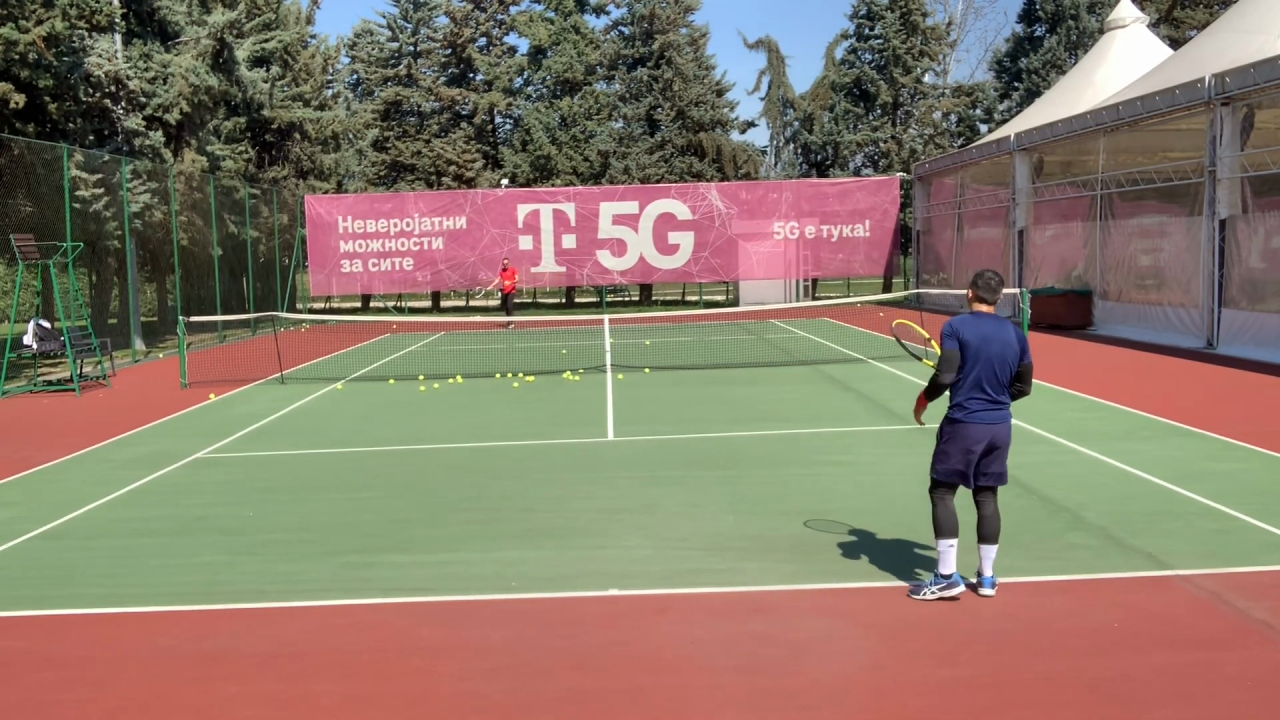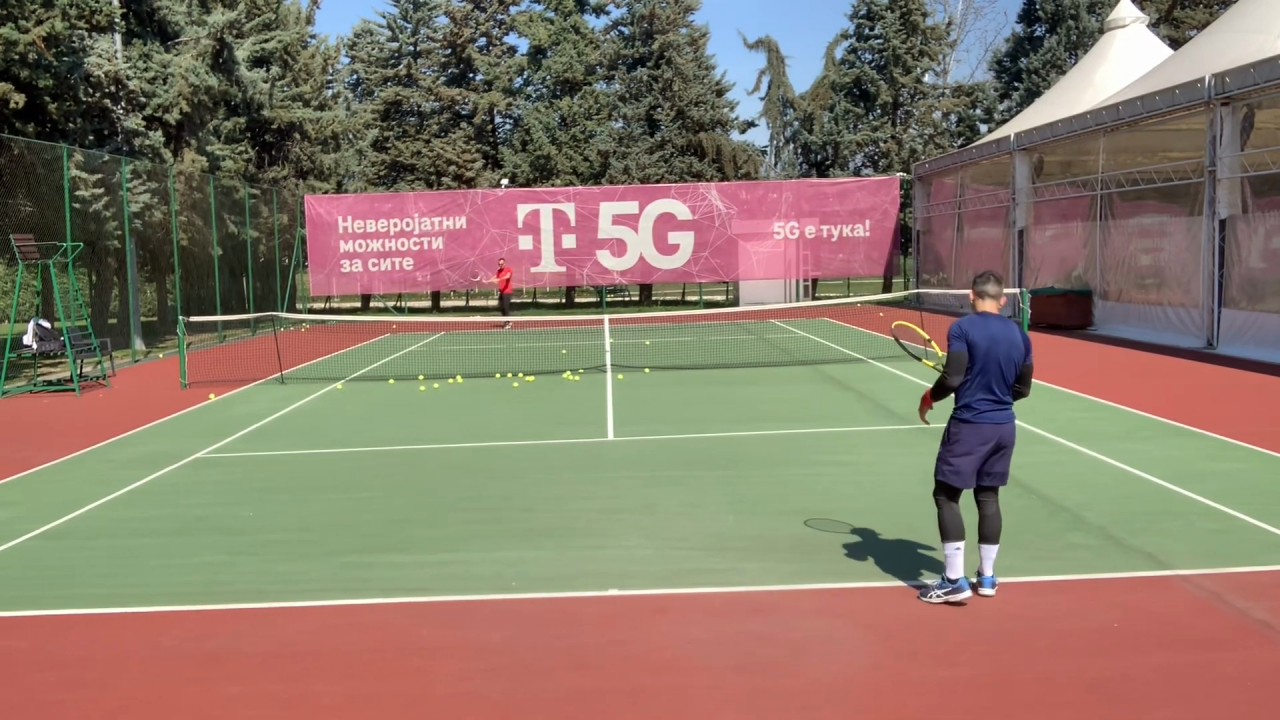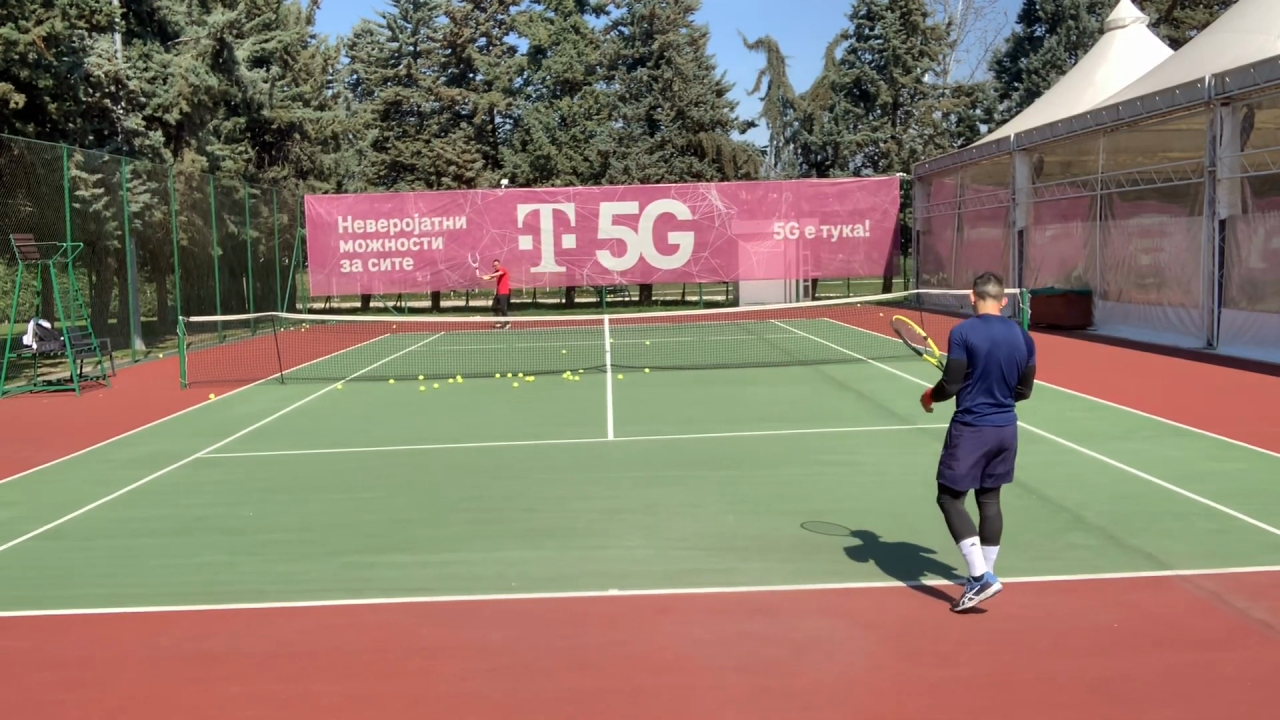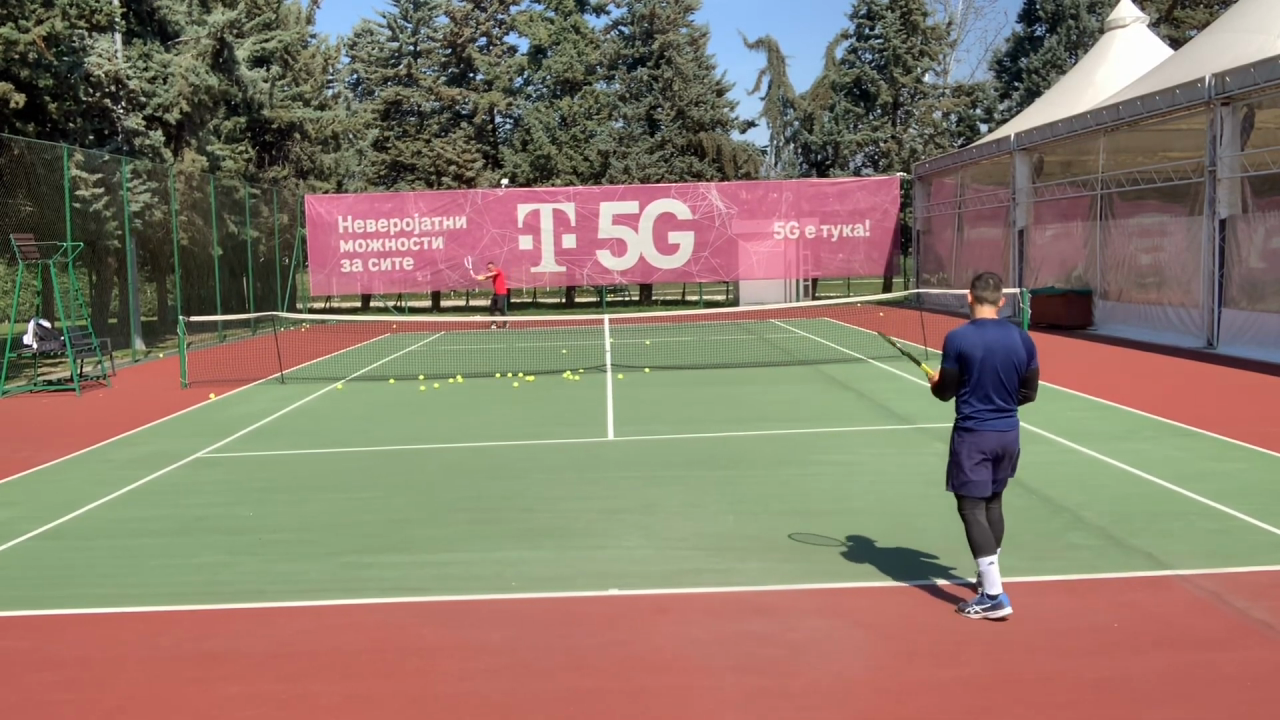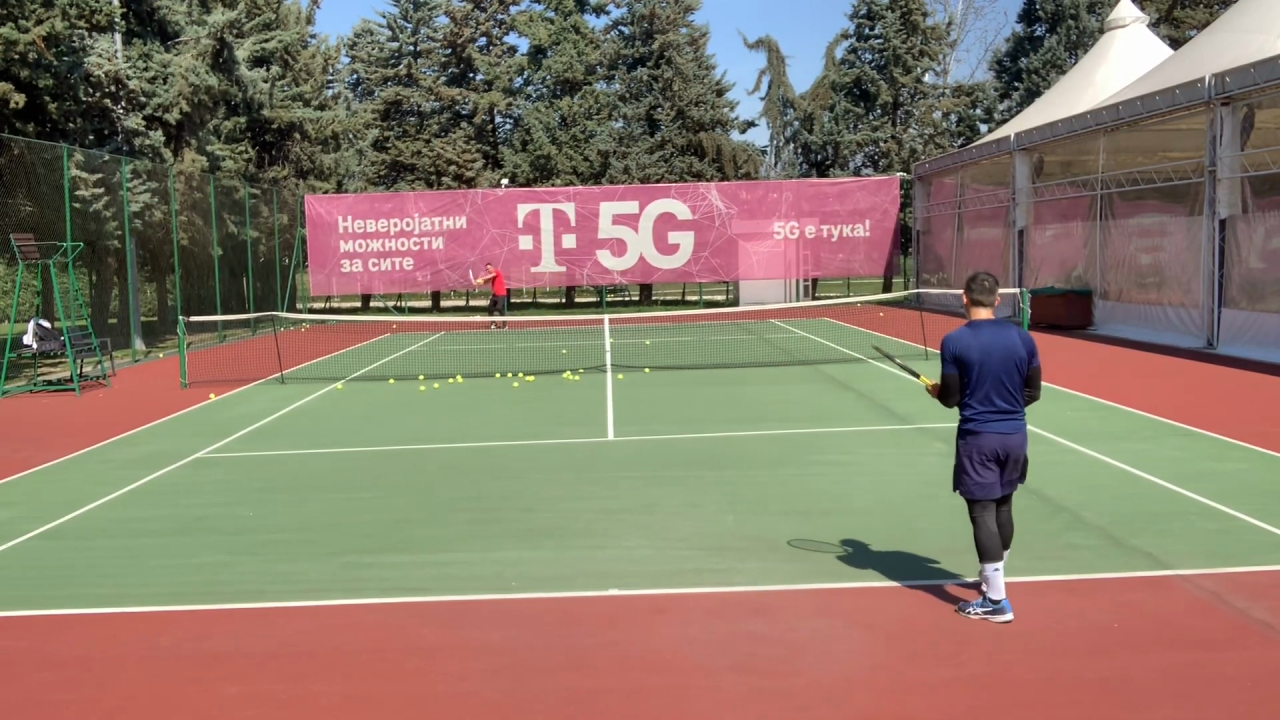
dt=0.2s
person 1, frame 1
left shoulder: (956, 327)
right shoulder: (1016, 334)
left elbow: (945, 376)
right elbow: (1023, 388)
left wrist: (923, 398)
left hip: (963, 426)
right hip: (1000, 426)
left knee: (941, 494)
right knee: (987, 498)
left ankle: (947, 576)
right ankle: (987, 577)
person 1, frame 2
left shoulder: (963, 327)
right shoulder: (1020, 334)
left elbow: (952, 378)
right elbow: (1022, 389)
left wrist: (928, 397)
left hip: (969, 426)
right hip: (1004, 426)
left knee: (946, 496)
right knee: (988, 497)
left ankle: (956, 580)
right ankle: (986, 577)
person 1, frame 3
left shoulder: (963, 332)
right shoulder: (1023, 337)
left elbow: (950, 386)
right elbow: (1024, 389)
left wrist: (929, 395)
left hip: (970, 429)
right hip: (1005, 429)
left knee: (950, 499)
right knee: (989, 499)
left ankle: (981, 576)
right ankle: (984, 571)
person 1, frame 4
left shoulder: (957, 338)
right shoulder: (1023, 339)
left elbow: (945, 392)
right elbow: (1029, 392)
left wrist: (934, 382)
left hip: (973, 436)
right hip: (1008, 434)
left knee: (972, 511)
right knee: (992, 504)
left ankle: (994, 597)
right ankle: (987, 577)
person 1, frame 5
left shoulder: (954, 342)
right shoulder: (1022, 338)
left elbow: (950, 399)
right elbow: (1033, 392)
left wrist: (936, 390)
left hip: (978, 438)
right hip: (1015, 435)
left knee: (982, 514)
right knee: (1002, 507)
left ankle: (996, 601)
right ankle: (995, 577)
